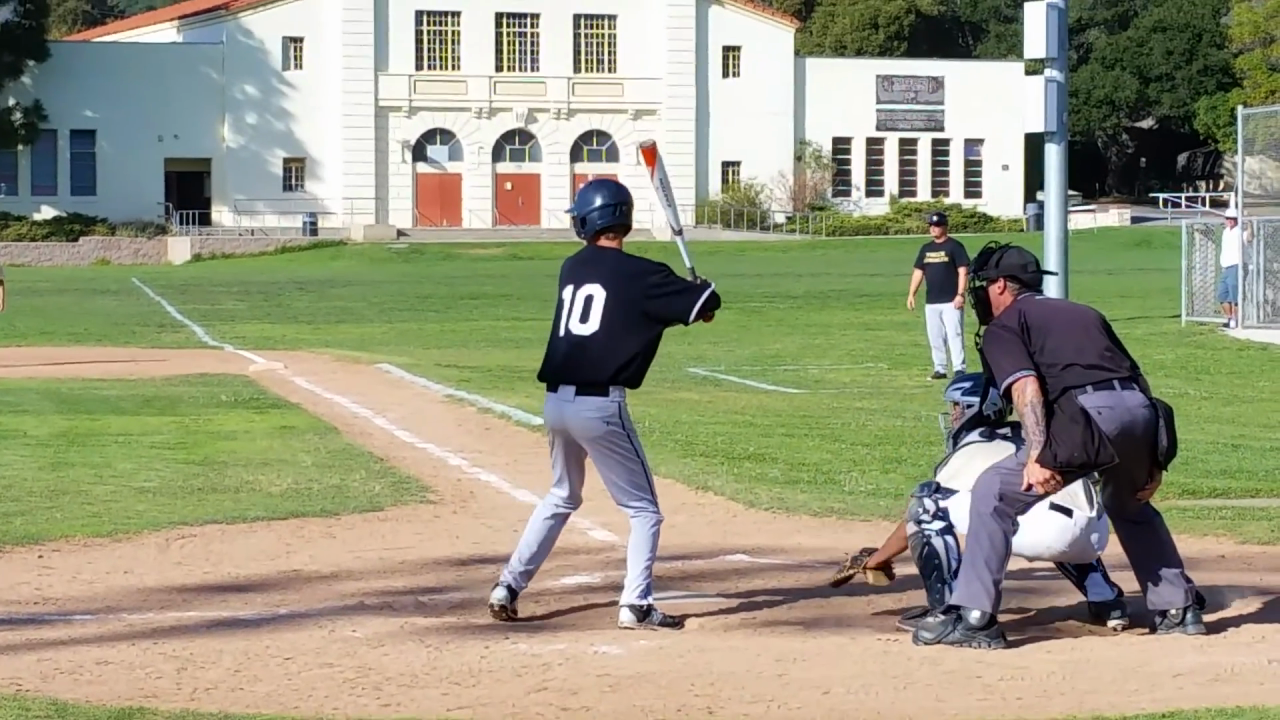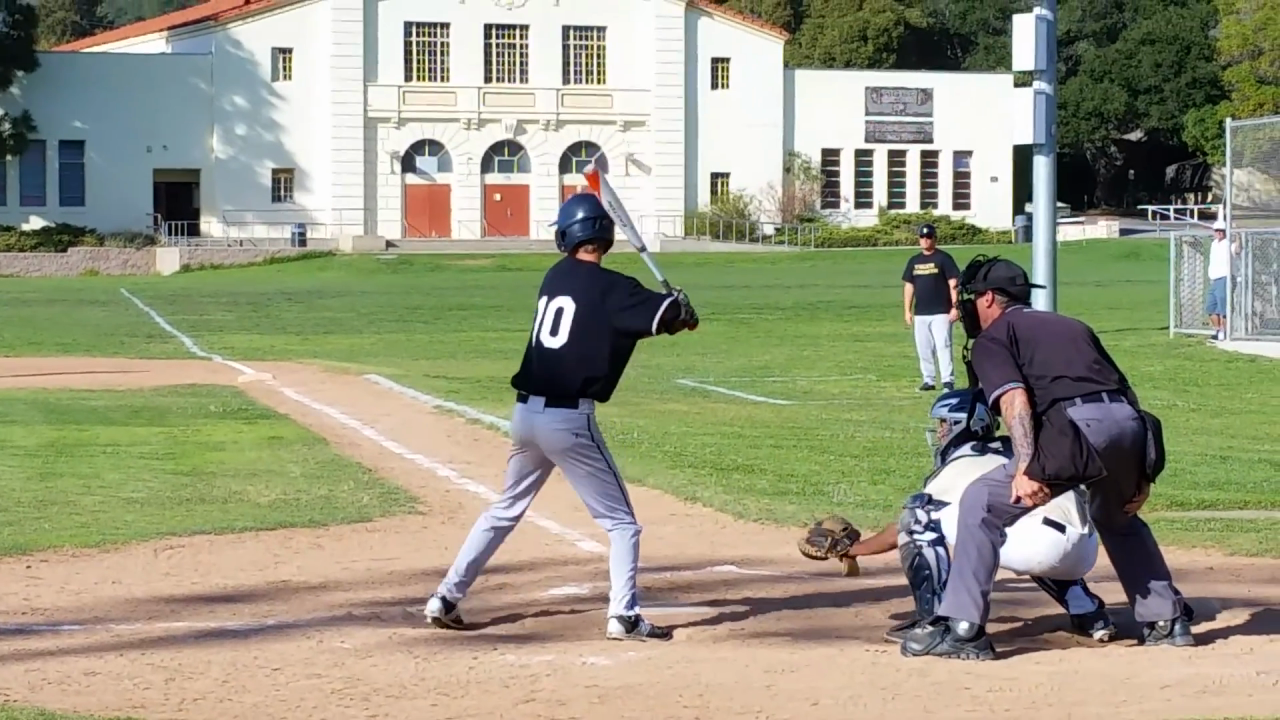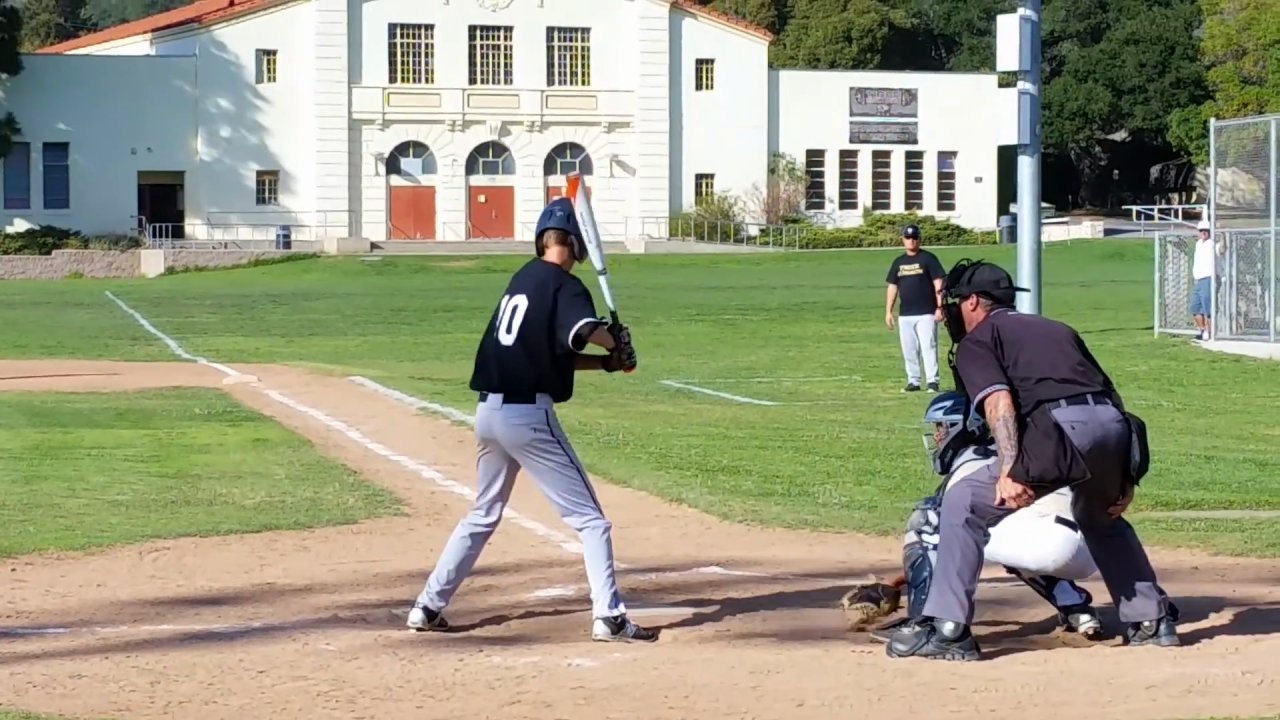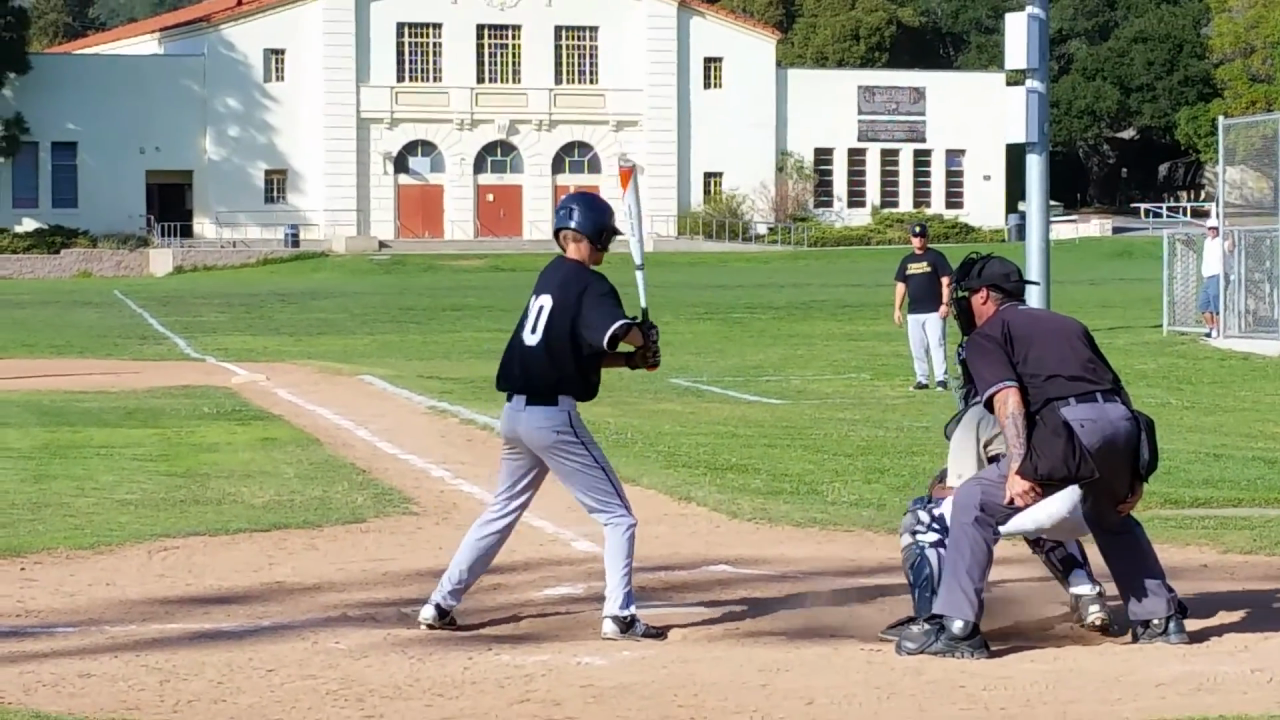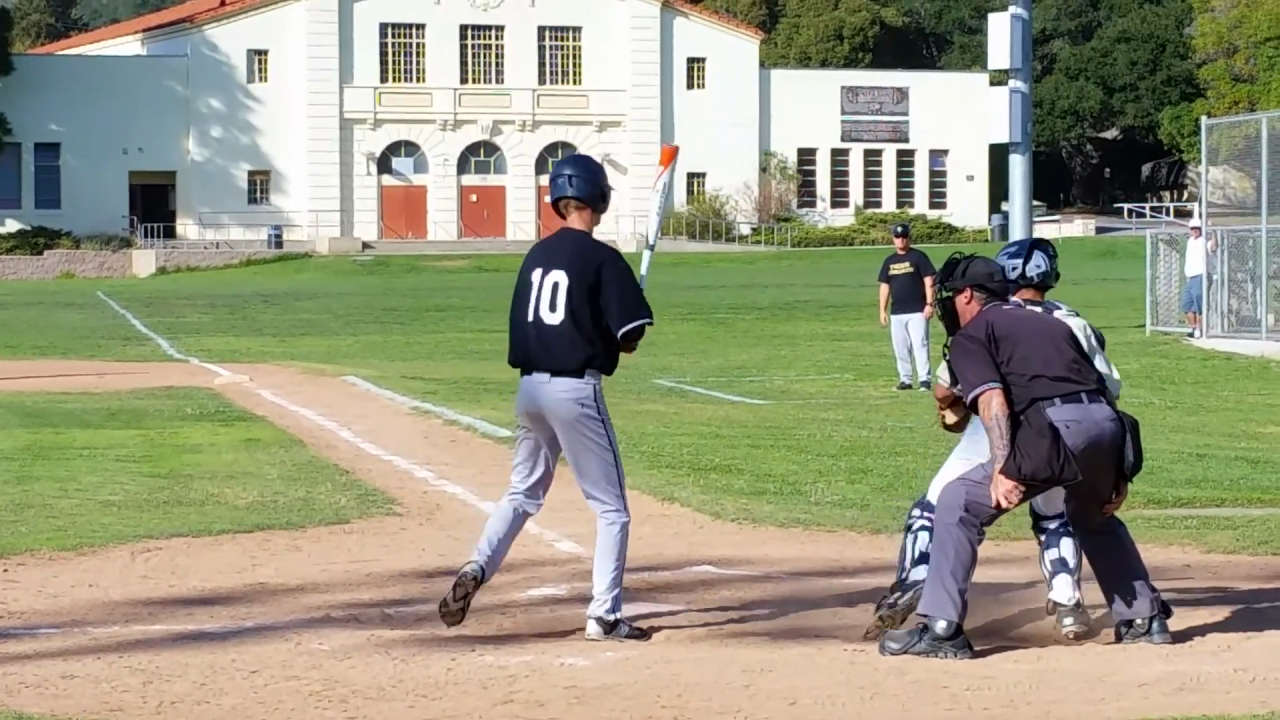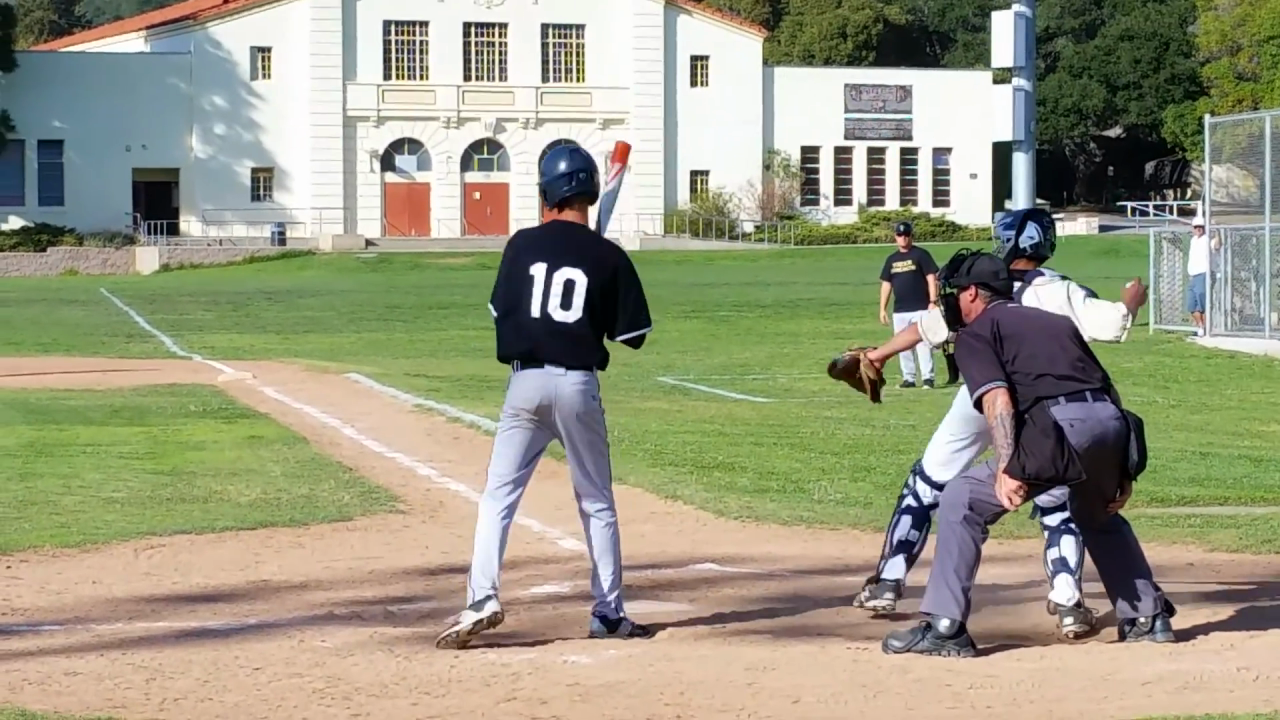
dt=0.3s
person 1, frame 1
left shoulder: (571, 268)
right shoulder: (640, 273)
right elbow: (707, 303)
left wrist: (678, 304)
right wrist: (696, 293)
left hip: (557, 401)
right hip: (600, 406)
left knee: (561, 499)
right knee: (643, 509)
left ankle: (509, 585)
right ankle: (636, 605)
person 1, frame 2
left shoulder: (555, 276)
right shoulder: (611, 286)
right elbow: (668, 314)
left wrist: (662, 319)
right wrist: (681, 311)
left hip: (526, 412)
right hip: (569, 418)
left knee: (506, 510)
right knee: (620, 521)
left ankle: (445, 597)
right ankle: (625, 616)
person 1, frame 3
left shoulder: (522, 277)
right shoulder: (565, 285)
right elbow: (581, 332)
left wrist: (608, 360)
right wrist: (616, 342)
left hip: (489, 411)
right hip: (528, 415)
left knee: (481, 516)
right knee: (589, 519)
left ankle: (428, 606)
right ankle: (609, 616)
person 1, frame 4
left shoulder: (549, 276)
right shoulder: (589, 282)
right elbow: (615, 332)
left wrist: (627, 359)
right wrist: (645, 339)
left hip: (515, 412)
right hip: (554, 416)
left knee: (499, 514)
right knee: (617, 517)
left ankle: (440, 604)
right ankle: (619, 616)
person 1, frame 5
left shoulder: (538, 252)
right shoulder: (603, 258)
right elbow: (630, 332)
right wrist: (618, 340)
left hip: (532, 388)
right hip: (576, 391)
left knee: (522, 495)
right knee: (611, 510)
left ankle: (478, 566)
right ankle: (605, 616)
person 1, frame 6
left shoulder: (522, 244)
right shoulder: (609, 256)
left elbow: (501, 312)
right elbow: (631, 334)
left hip: (527, 381)
right hip: (579, 386)
left knee: (498, 494)
right knee: (597, 506)
left ankle: (482, 599)
right ankle: (607, 614)
person 2, frame 1
left shoulder: (1003, 325)
right shoulder: (1086, 312)
left elbow: (1027, 387)
left wrist: (1038, 455)
right wrist: (1150, 459)
left hip: (1089, 415)
right hip: (1140, 412)
left knee: (994, 492)
right knee: (1130, 505)
left ankle: (974, 618)
right ankle: (1179, 609)
person 2, frame 2
left shoulder: (992, 337)
right shoulder: (1073, 325)
left elbow: (1015, 399)
left wrist: (1026, 467)
right wrist: (1138, 472)
left hip: (1078, 428)
right hip: (1130, 426)
left knee: (981, 504)
right knee: (1118, 518)
left ankle: (962, 629)
right ankle: (1166, 621)
person 2, frame 3
left shoulder: (976, 340)
right shoulder: (1058, 328)
left elbow: (999, 401)
left wrist: (1010, 469)
right wrist: (1122, 473)
left hip: (1062, 430)
right hip: (1113, 427)
left knee: (964, 504)
right knee: (1102, 519)
left ankle: (948, 630)
right ankle: (1151, 620)
person 2, frame 4
left shoulder: (986, 334)
right shoulder: (1067, 323)
left elbow: (1008, 398)
left wrist: (1018, 468)
right wrist: (1131, 472)
left hip: (1071, 428)
right hip: (1123, 425)
left knee: (974, 503)
right knee: (1110, 516)
left ankle: (957, 629)
right ankle: (1160, 618)
person 2, frame 5
left shoulder: (971, 334)
right shoulder: (1052, 322)
left elbow: (992, 400)
left wrist: (1003, 469)
right wrist: (1116, 471)
left hip: (1056, 429)
right hip: (1107, 424)
left knee: (960, 503)
right knee: (1094, 517)
left ankle: (941, 629)
right ankle: (1144, 618)
person 2, frame 6
left shoulder: (975, 333)
right shoulder: (1057, 321)
left elbow: (998, 399)
left wrist: (1006, 468)
right wrist: (1121, 468)
left hip: (1061, 428)
right hip: (1111, 425)
left knee: (963, 501)
right knee: (1099, 515)
left ankle: (945, 628)
right ankle: (1148, 617)
person 3, frame 1
left shoulder: (971, 451)
right shoulder: (1025, 437)
left elbow: (921, 512)
left wrist: (877, 557)
left hip: (1054, 529)
right hip: (1094, 533)
left knee: (928, 502)
right ankle: (1107, 602)
person 3, frame 2
left shoulder: (959, 466)
right shoulder: (1014, 451)
left elbow: (915, 526)
left wrist: (857, 548)
left hip: (1047, 544)
right hip: (1084, 549)
left knee: (920, 513)
right ankle: (1089, 614)
person 3, frame 3
left shoulder: (966, 472)
left wrist: (895, 582)
left hip: (1057, 541)
right hip: (1086, 551)
left knee: (929, 517)
right ankle: (1076, 609)
person 3, frame 4
left shoulder: (975, 415)
left wrist: (940, 496)
right hip: (1080, 500)
left knee: (922, 518)
right knee: (1047, 532)
left ankle: (931, 619)
right ankle: (1089, 600)
person 3, frame 5
right shoulder: (1073, 323)
left elbow: (943, 391)
right elbow: (1109, 388)
left wrist: (949, 407)
left knee: (930, 513)
right knee: (1053, 519)
left ankle: (912, 586)
right ankle: (1067, 606)
person 3, frame 6
right shoulder: (1060, 291)
left elbow: (921, 329)
right elbow: (1111, 324)
left wrist: (875, 355)
right wrist: (1134, 298)
left hip: (976, 399)
left knee: (923, 486)
right knee: (1056, 507)
left ankle: (887, 582)
right ankle: (1068, 606)
